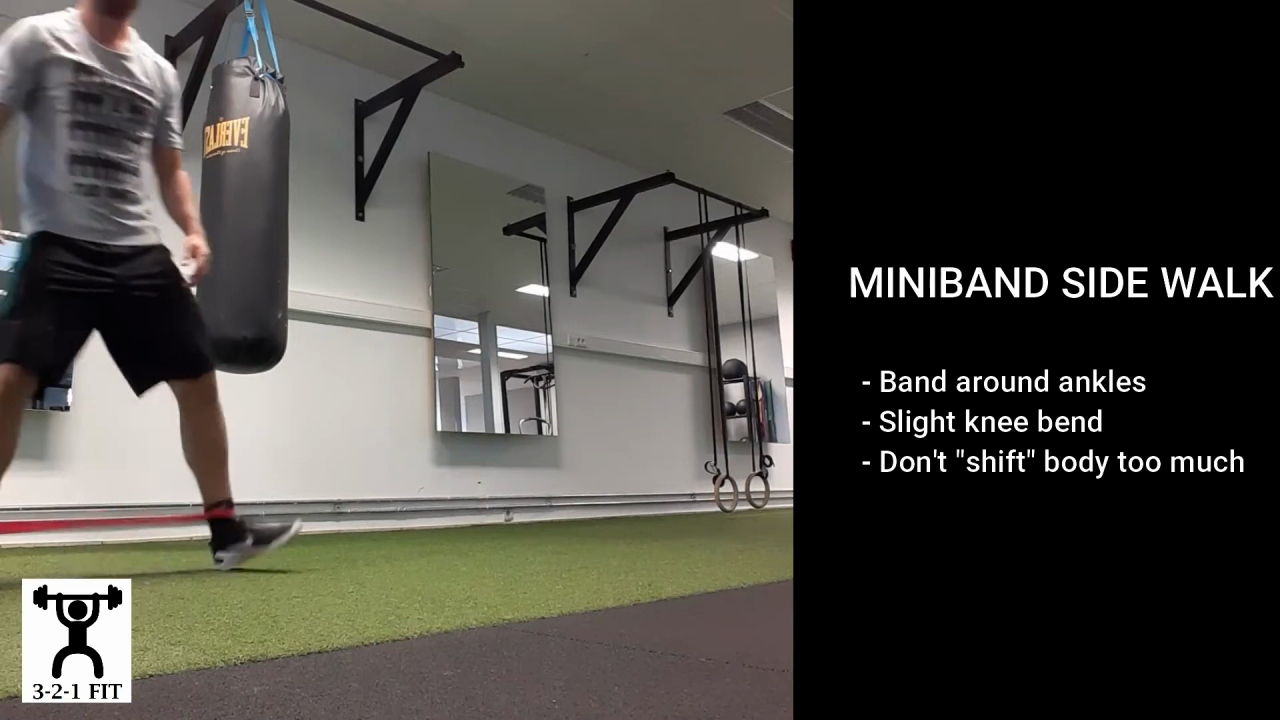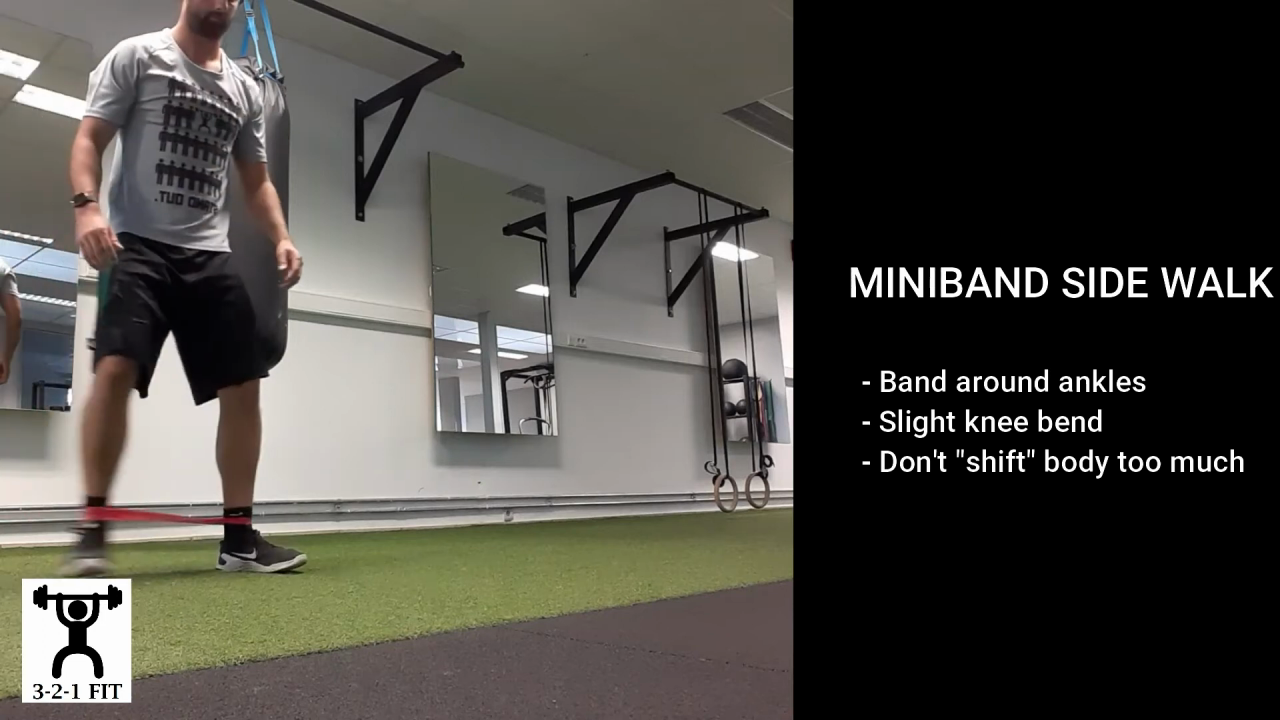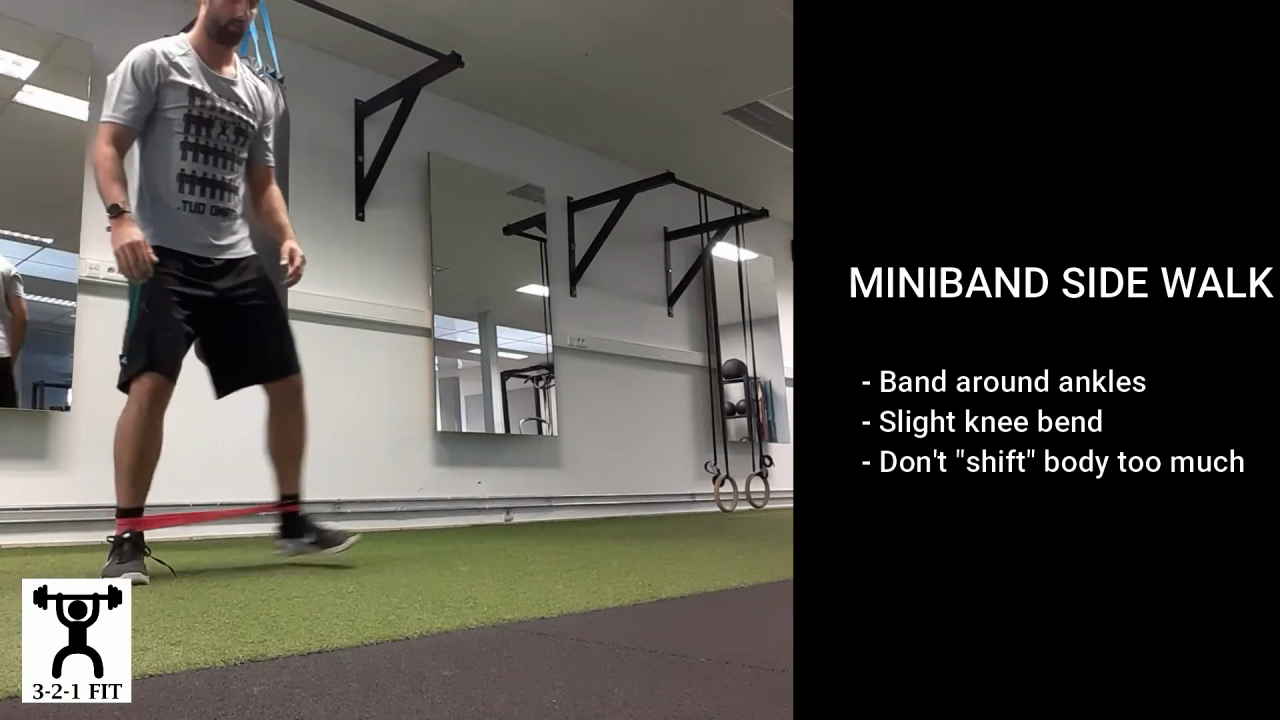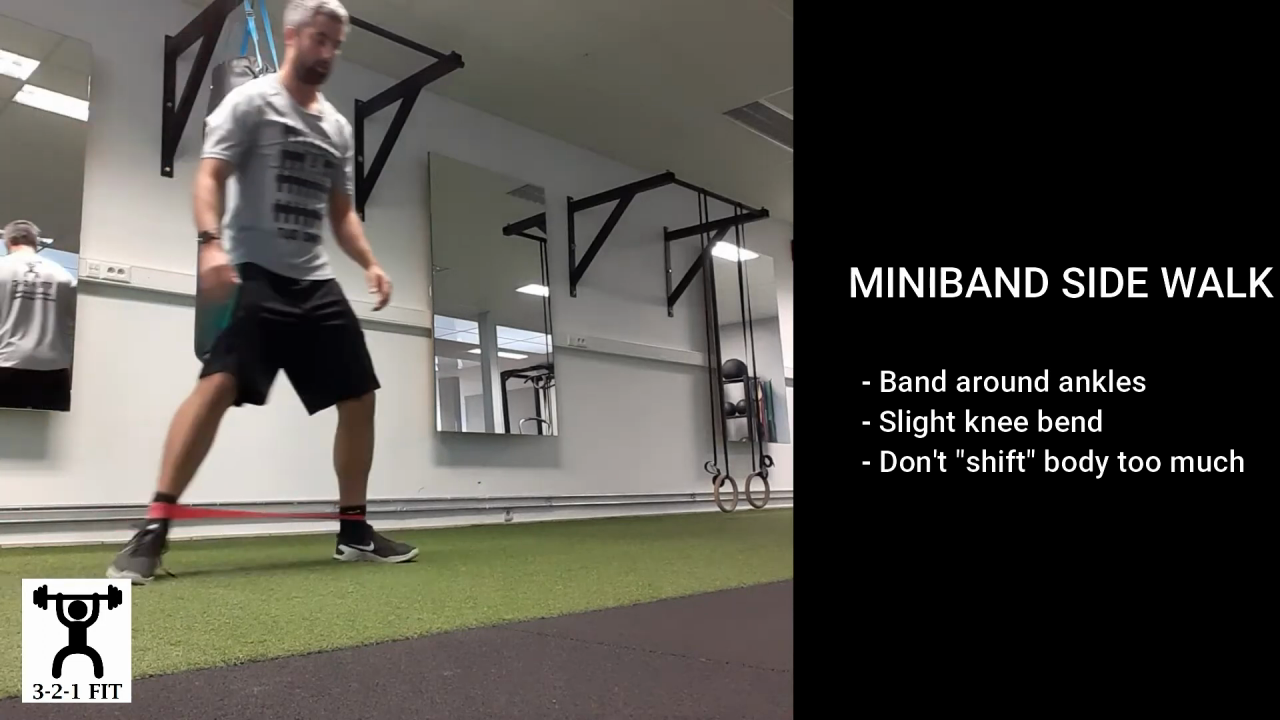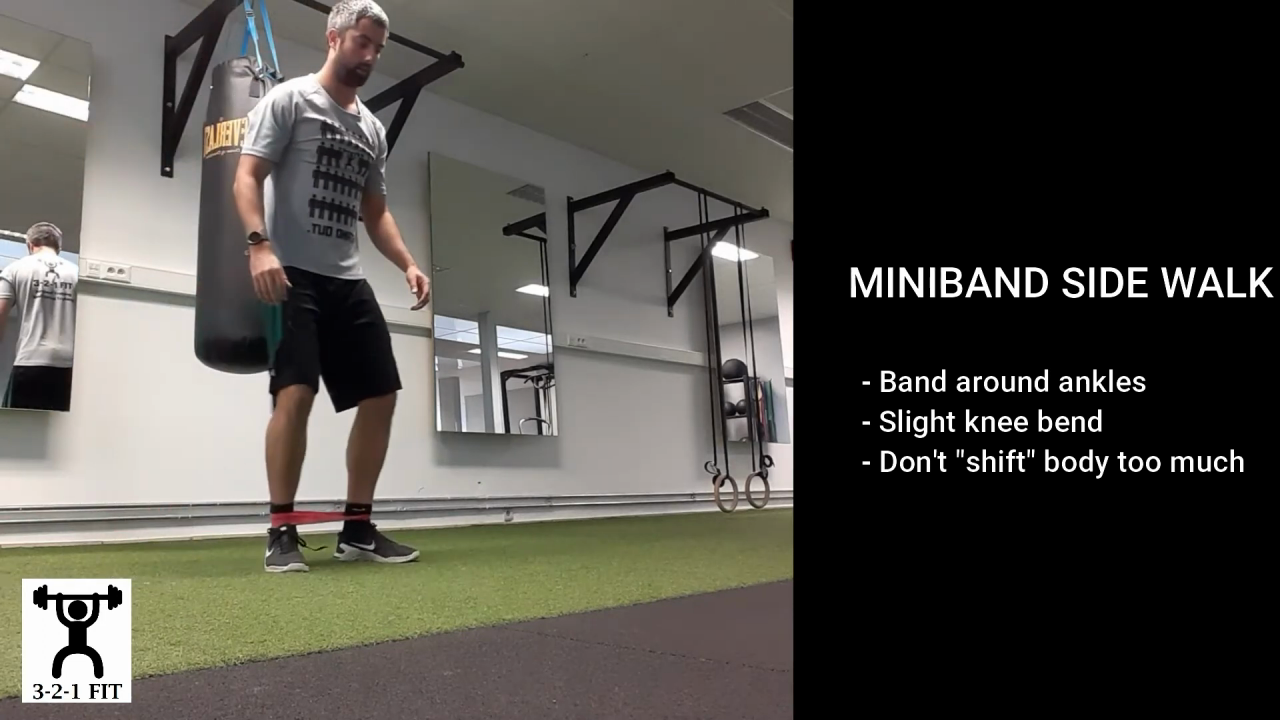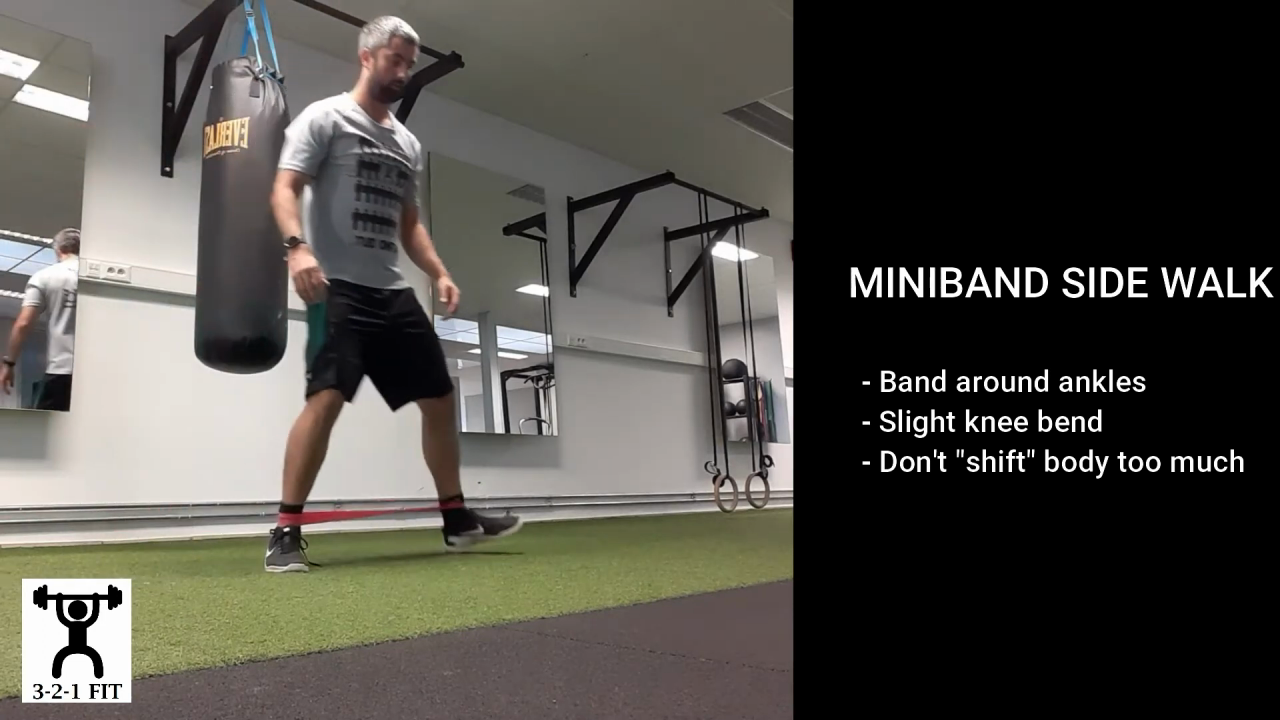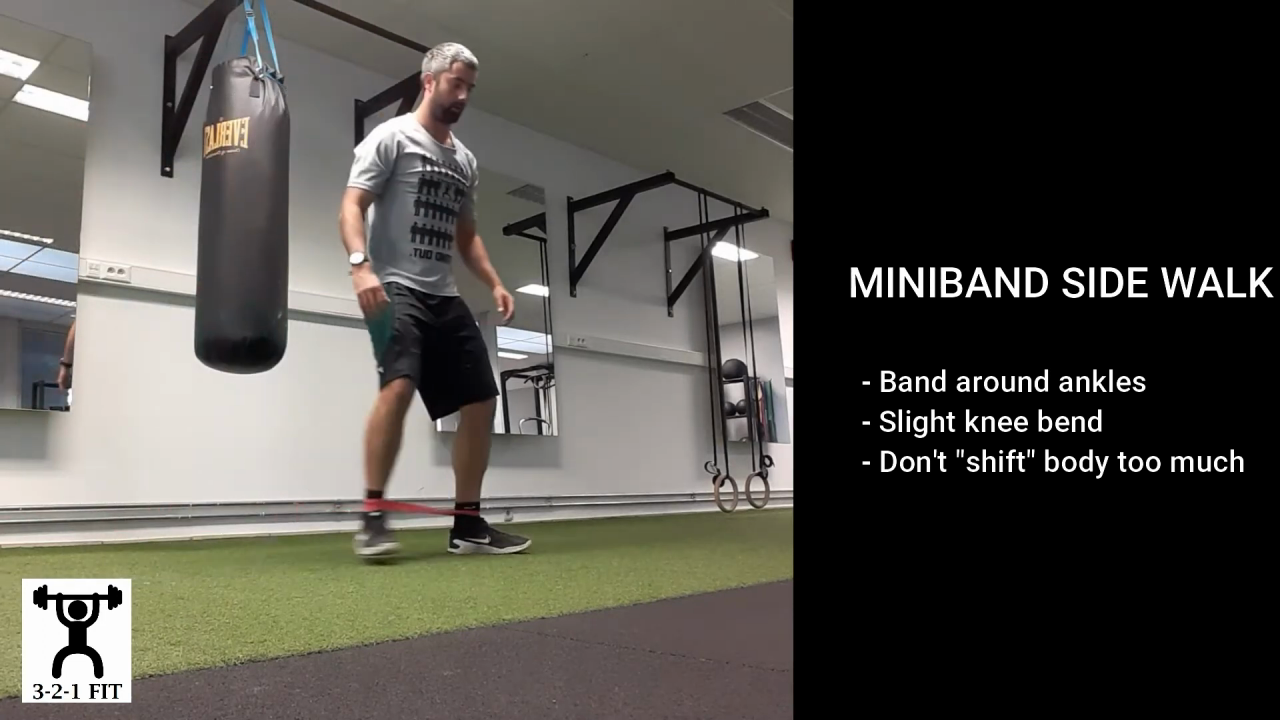
dt=0.4s
person 1, frame 1
left shoulder: (156, 68)
left elbow: (170, 164)
left wrist: (194, 231)
left hip: (139, 249)
right hip: (60, 241)
left knee: (198, 382)
left ankle: (227, 531)
person 1, frame 2
left shoulder: (244, 89)
right shoulder: (137, 56)
left elbow: (255, 180)
right elbow: (89, 138)
left wrist: (281, 237)
right wrist: (86, 205)
left hip: (211, 255)
right hip: (140, 244)
left knee: (242, 388)
right knee: (117, 370)
left ankle: (239, 537)
right ankle: (93, 530)
person 1, frame 3
left shoulder: (258, 94)
right shoulder: (154, 61)
right elbow: (108, 146)
left wrist: (286, 237)
right wrist: (122, 217)
left hip: (237, 260)
right hip: (169, 255)
left knee: (287, 380)
right knee: (151, 385)
left ankle: (294, 523)
right ankle: (127, 540)
person 1, frame 4
left shoulder: (339, 128)
right shoulder: (252, 101)
right elbow: (209, 177)
left wrist: (369, 263)
right wrist: (211, 242)
left hip: (315, 282)
right hip: (256, 274)
left knee: (357, 397)
right knee: (218, 384)
left ankle: (353, 528)
right ankle: (153, 529)
person 1, frame 5
left shoulder: (372, 128)
right shoulder: (288, 100)
right elbow: (247, 176)
left wrist: (407, 263)
right wrist: (259, 244)
left hip: (348, 280)
right hip: (293, 276)
left knee: (380, 397)
right knee: (296, 393)
left ankle: (357, 530)
right ankle: (281, 532)
person 1, frame 6
left shoulder: (405, 141)
right shoulder: (327, 119)
right elbow: (286, 188)
left wrist: (440, 272)
right wrist: (297, 246)
left hip: (392, 291)
right hip: (340, 284)
left knee: (440, 396)
right knee: (328, 394)
left ankle: (457, 518)
right ankle: (286, 532)
person 1, frame 7
left shoulder: (465, 159)
right shoulder: (391, 137)
right elbow: (353, 206)
left wrist: (494, 283)
right wrist: (361, 264)
left hip: (445, 296)
right hip: (395, 288)
left knee: (480, 403)
right knee: (400, 386)
left ankle: (468, 523)
right ankle: (373, 517)
